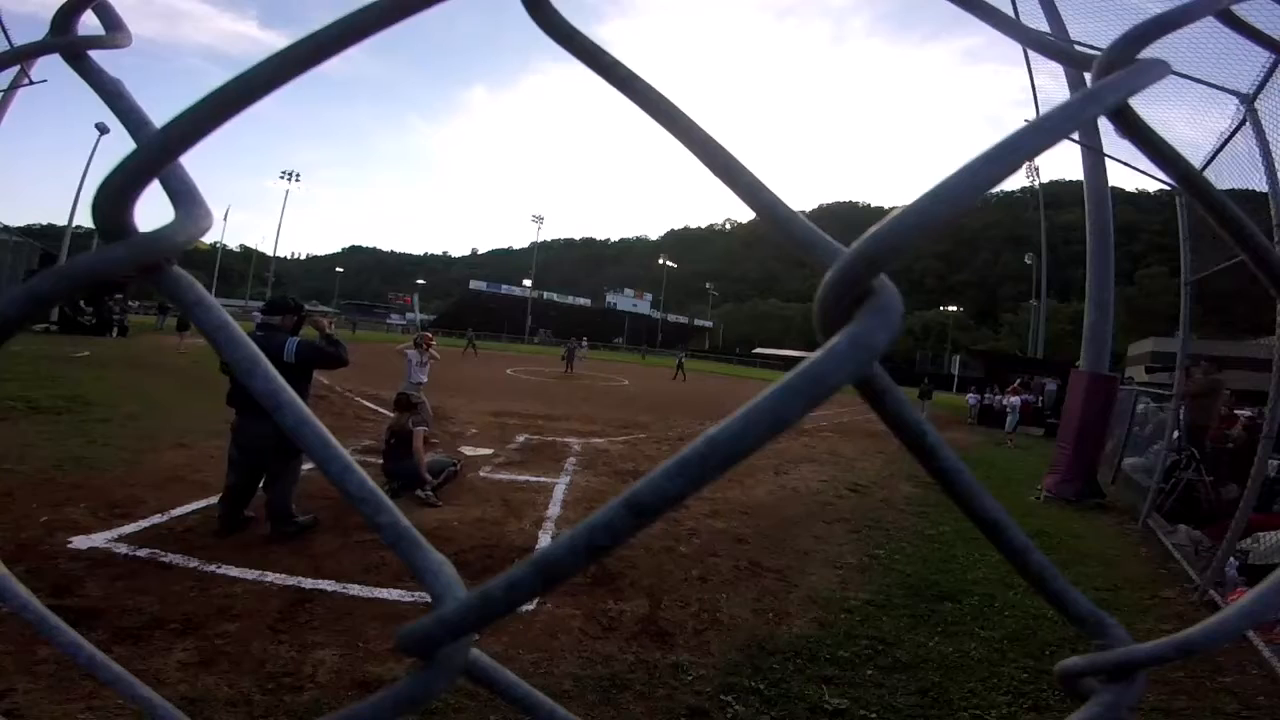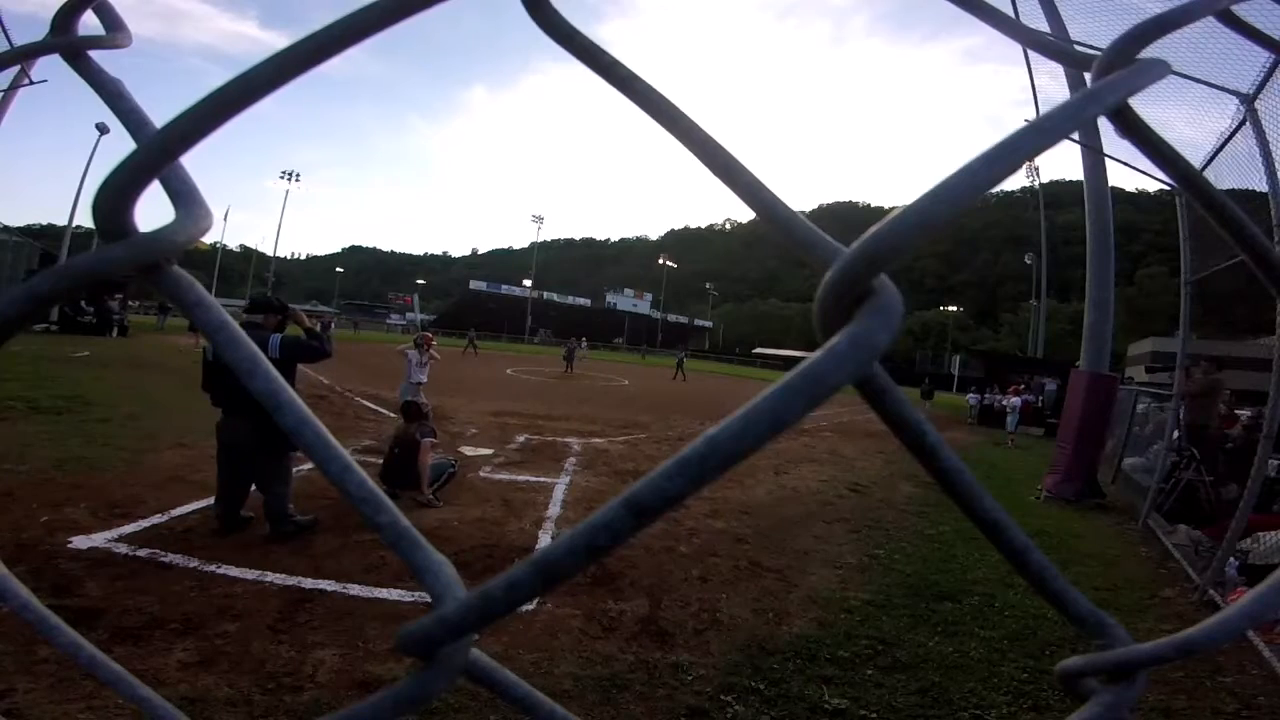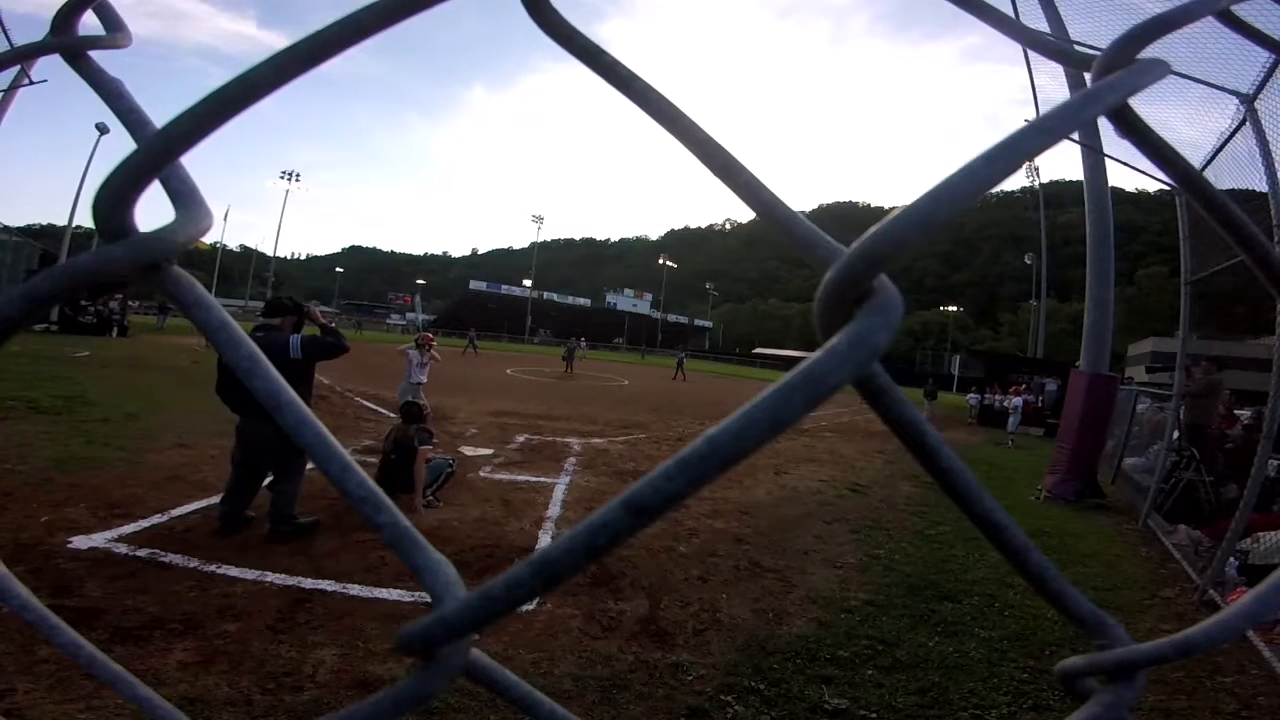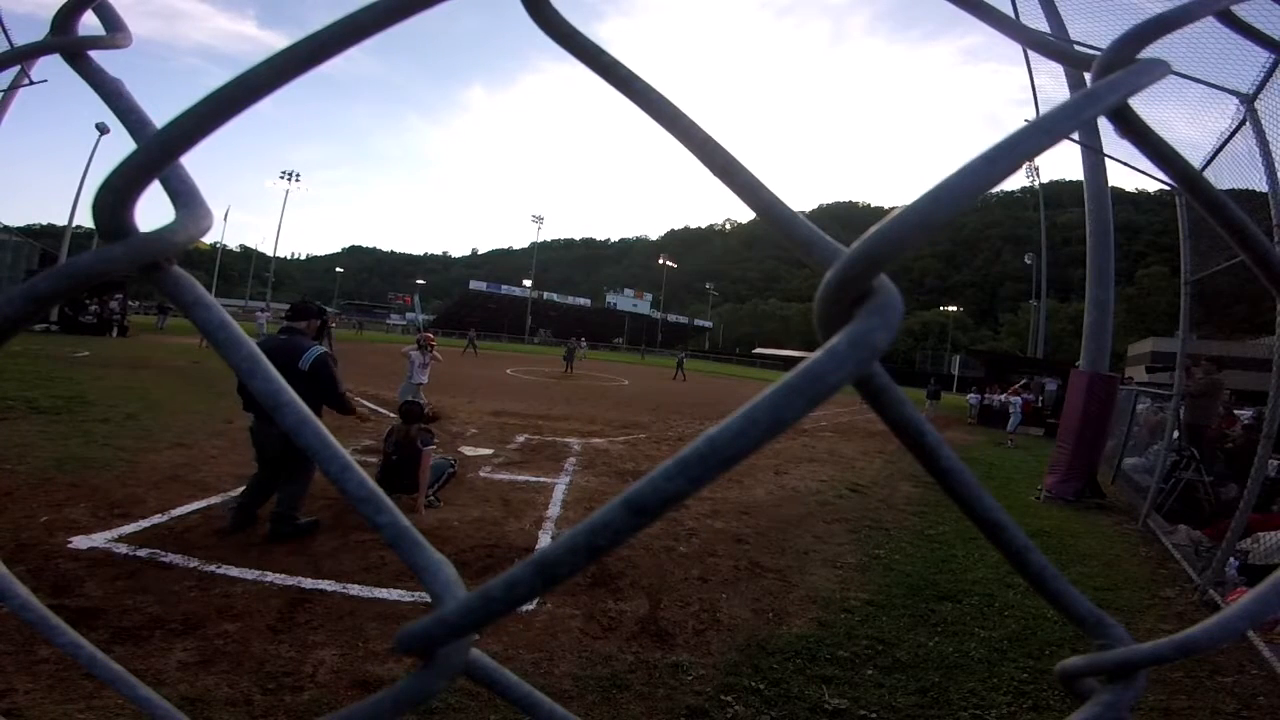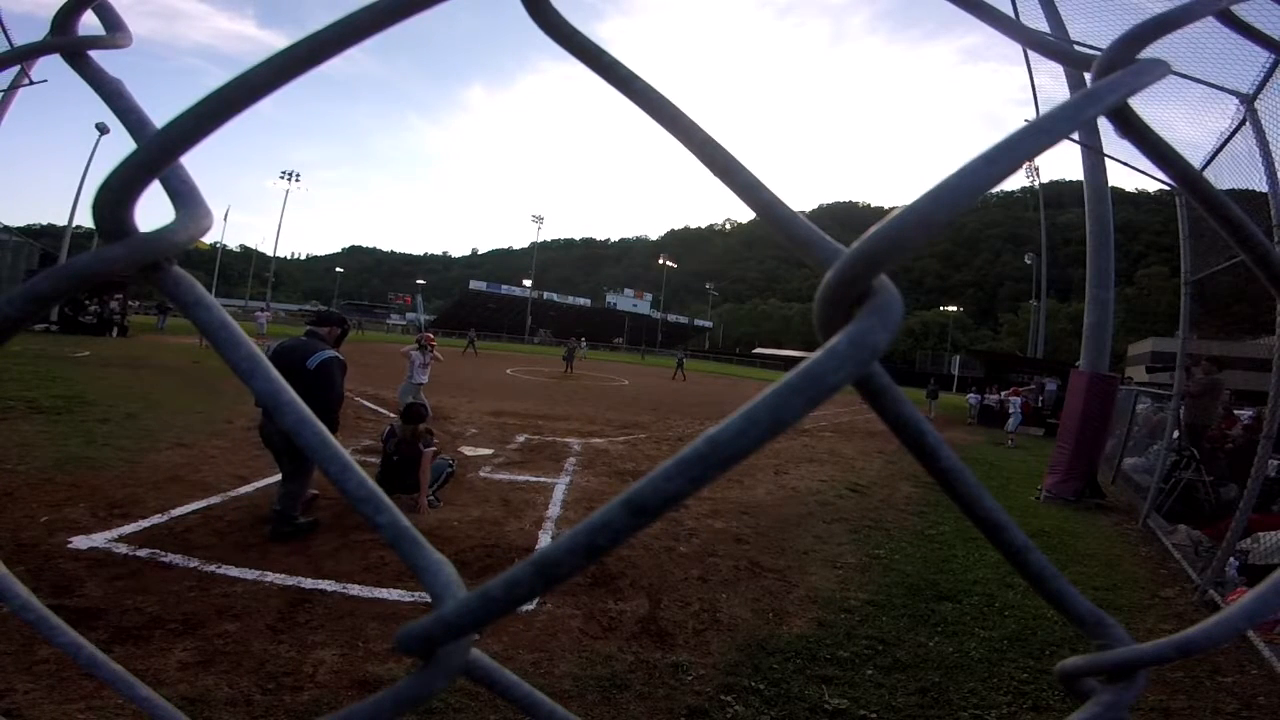
dt=0.5s
person 1, frame 1
right shoulder: (294, 347)
left elbow: (227, 368)
right elbow: (339, 358)
right wrist: (327, 333)
left hip: (245, 422)
right hip: (280, 427)
left knee: (241, 475)
right knee: (281, 478)
left ankle: (229, 518)
right ankle: (283, 523)
person 1, frame 2
left shoulder: (218, 344)
right shoulder: (278, 343)
left elbow: (209, 384)
right elbow: (322, 350)
right wrist: (306, 325)
left hip: (231, 422)
right hip: (268, 426)
left knee: (232, 475)
right knee: (275, 478)
left ankle: (228, 518)
right ankle: (283, 523)
person 1, frame 3
right shoulder: (296, 345)
left elbow: (224, 389)
right elbow: (340, 346)
right wrist: (320, 322)
left hip: (249, 425)
right hip: (285, 428)
left knee: (244, 475)
right knee: (288, 476)
left ankle: (229, 518)
right ankle: (283, 524)
person 1, frame 4
left shoulder: (258, 346)
right shoulder: (314, 354)
left elbow: (244, 388)
right elbow: (332, 394)
right wrist: (353, 411)
left hip: (262, 425)
left knee: (266, 473)
right knee: (296, 477)
left ankle: (241, 515)
right ankle: (285, 523)
person 1, frame 5
left shoulder: (280, 347)
right shoulder: (328, 358)
right elbow: (331, 401)
right wrist: (330, 430)
left hip: (270, 421)
left knee: (290, 470)
right knee: (298, 473)
left ankle: (298, 500)
right ankle: (285, 523)
